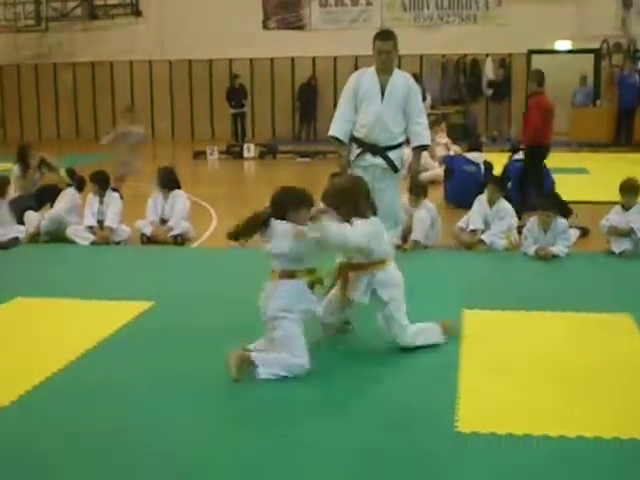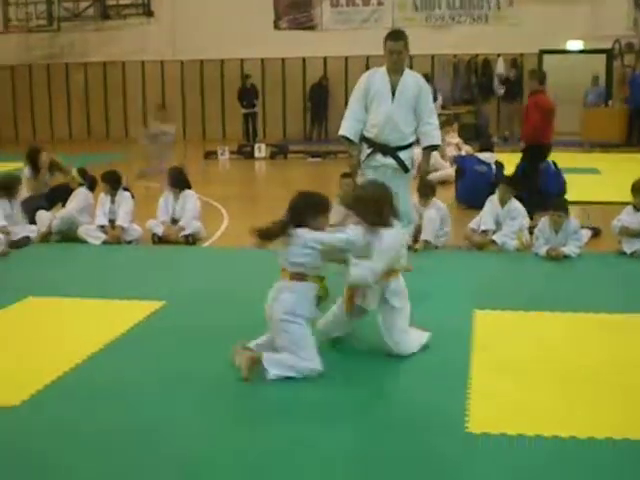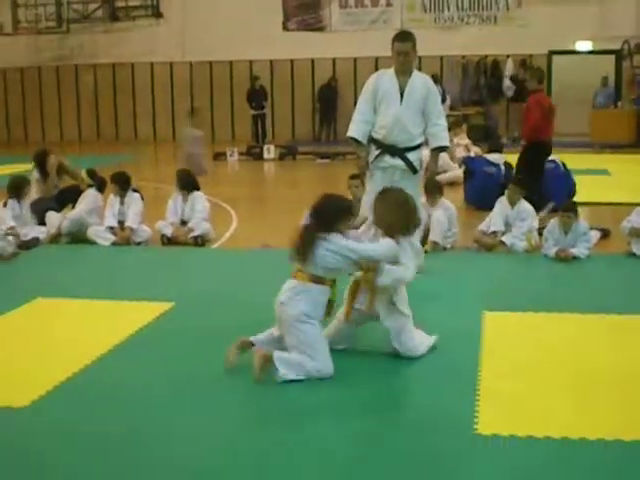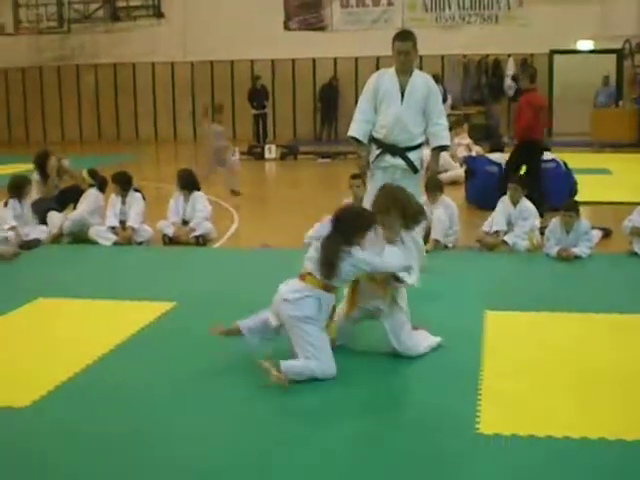
dt=0.1s
person 1, frame 1
left shoulder: (407, 82)
right shoulder: (358, 78)
left elbow: (417, 120)
right elbow: (344, 115)
left wrist: (416, 157)
right wrist: (343, 151)
left hip: (391, 157)
right hip: (361, 155)
left knee: (390, 211)
person 1, frame 2
left shoulder: (418, 83)
right shoulder: (369, 79)
left elbow: (427, 121)
right elbow: (355, 116)
left wrist: (426, 157)
right wrist: (353, 150)
left hip: (401, 157)
right hip: (372, 155)
left knee: (402, 210)
person 1, frame 3
left shoulder: (426, 84)
right shoulder: (377, 80)
left elbow: (436, 122)
right elbow: (363, 116)
left wrist: (434, 158)
right wrist: (361, 151)
left hip: (410, 158)
right hip: (380, 157)
right knee: (372, 209)
person 1, frame 4
left shoulder: (426, 84)
right shoulder: (378, 79)
left elbow: (437, 122)
right elbow: (363, 117)
left wrist: (435, 157)
right wrist: (362, 151)
left hip: (411, 158)
right hip: (381, 157)
person 2, frame 1
left shoulder: (275, 227)
right shoulder: (288, 231)
left hip: (275, 296)
right hip: (285, 300)
left knee: (277, 344)
right knee: (297, 363)
left ankle: (248, 352)
right ankle: (247, 359)
person 2, frame 2
left shoulder: (294, 232)
right shoulder: (309, 238)
right elbow: (347, 240)
right wrist: (359, 228)
left hip: (282, 299)
right hip: (289, 306)
left knee: (281, 337)
right knee: (310, 366)
left ankle: (250, 348)
right ankle: (255, 358)
person 2, frame 3
left shoulder: (313, 234)
right shoulder: (339, 245)
right elbow: (381, 252)
right wrist: (392, 241)
left hip: (290, 297)
right hip: (302, 308)
left knee: (286, 335)
right knee: (322, 368)
left ankle: (249, 343)
right ankle: (268, 357)
person 2, frame 4
left shoulder: (326, 235)
right shoulder: (355, 257)
right elbow: (396, 263)
right wrist: (390, 249)
left hip: (289, 294)
right hip: (302, 306)
left knee: (275, 320)
right knee: (326, 370)
right ankle: (277, 367)
person 3, frame 1
left shoulder: (366, 226)
right shoulder: (353, 219)
left elbow: (349, 238)
left hip: (382, 280)
right hip: (357, 276)
left knee: (405, 338)
right knee: (325, 318)
left ankle: (438, 329)
right ankle: (340, 321)
person 3, frame 2
left shoulder: (392, 236)
right shoulder: (366, 226)
left elbow: (369, 273)
left hip: (388, 290)
right hip: (360, 287)
left knee: (401, 347)
right knee: (324, 330)
left ankle: (413, 333)
person 3, frame 3
left shoulder: (407, 242)
right shoulder: (370, 231)
left elbow: (405, 274)
left hip: (390, 299)
right hip: (362, 294)
left knee: (410, 350)
right knee: (331, 340)
left ankle: (417, 335)
person 3, frame 4
left shoulder: (409, 237)
right shoulder: (368, 228)
left hip: (389, 297)
right hip: (362, 291)
left knee: (410, 349)
right knee: (328, 339)
left ankle: (419, 335)
person 4, frame 1
left shoulder: (535, 102)
right shoulder: (546, 101)
left elbow: (535, 126)
left wrist: (526, 141)
left hip: (535, 146)
right hip: (542, 144)
left knee: (536, 181)
right knee: (526, 179)
person 4, frame 2
left shoulder: (534, 101)
right shoulder: (547, 101)
left elbow: (533, 125)
left wrist: (525, 140)
left hip: (535, 146)
right hip: (544, 144)
left knee: (525, 179)
right knee: (527, 178)
right ankle: (530, 211)
person 4, frame 3
left shoulder: (534, 99)
right shoulder: (547, 100)
left elbow: (534, 123)
left wrist: (525, 137)
left hip: (534, 143)
right hip: (545, 143)
left knee: (522, 175)
right knee: (536, 177)
right ankle: (538, 209)
person 4, frame 4
left shoulder: (526, 99)
right shoulder: (541, 99)
left elbow: (526, 123)
left wrist: (517, 137)
left hip: (527, 142)
right hip: (538, 142)
left knee: (509, 172)
right knee: (534, 177)
right ankle: (538, 210)
